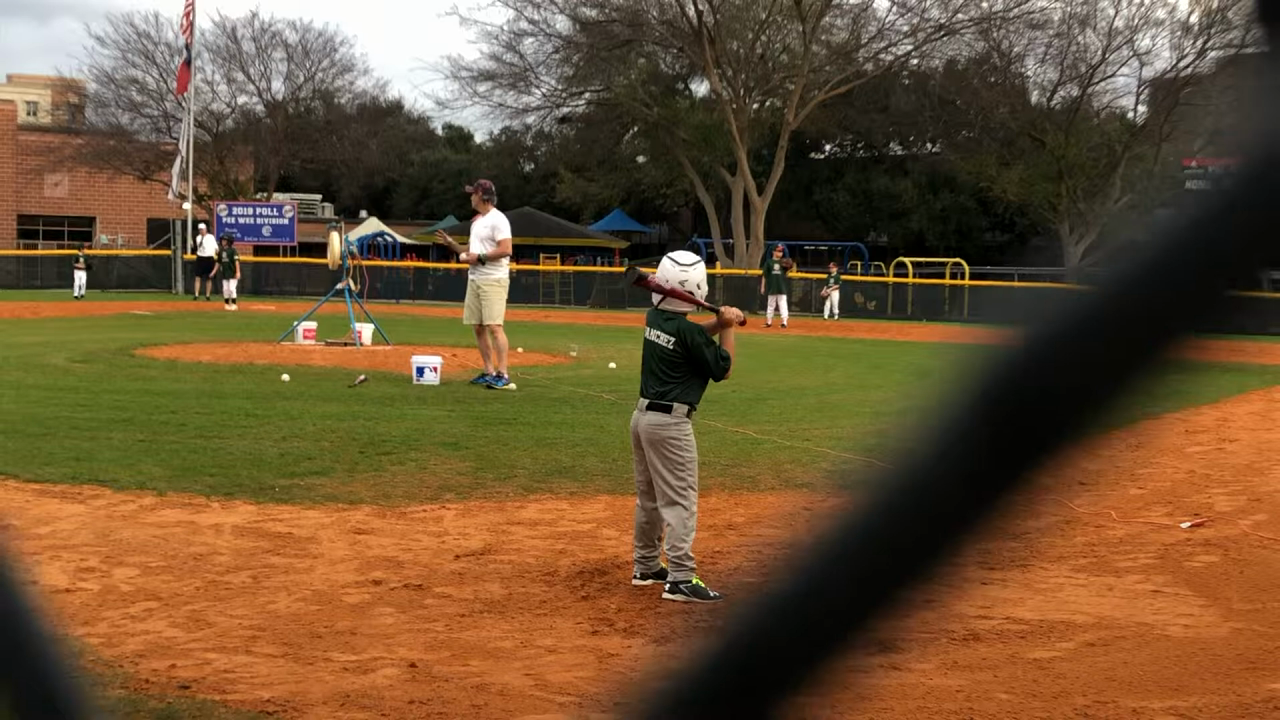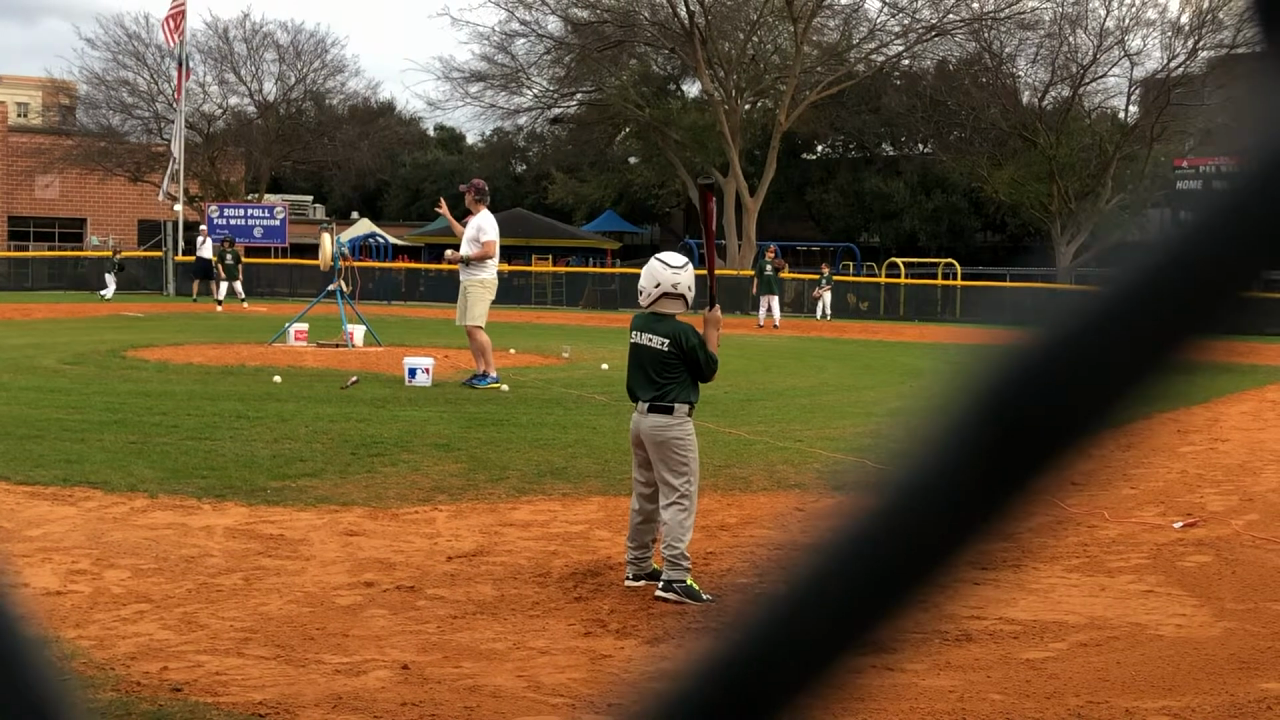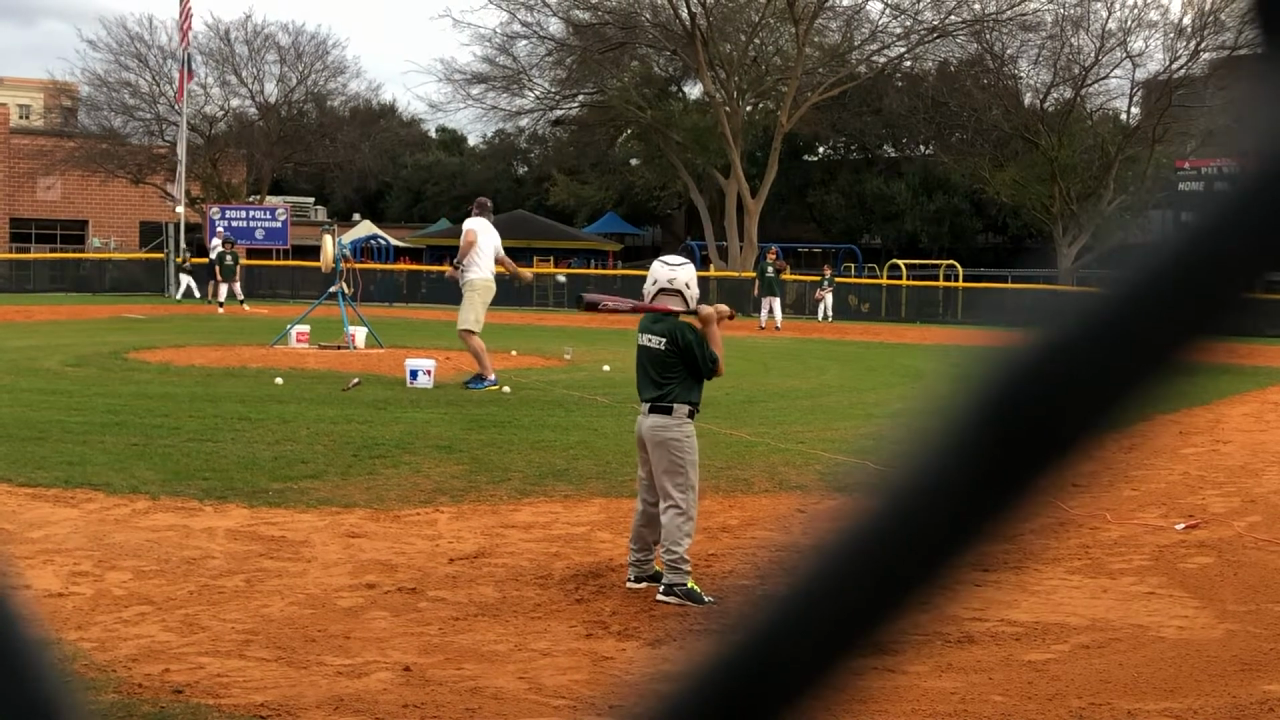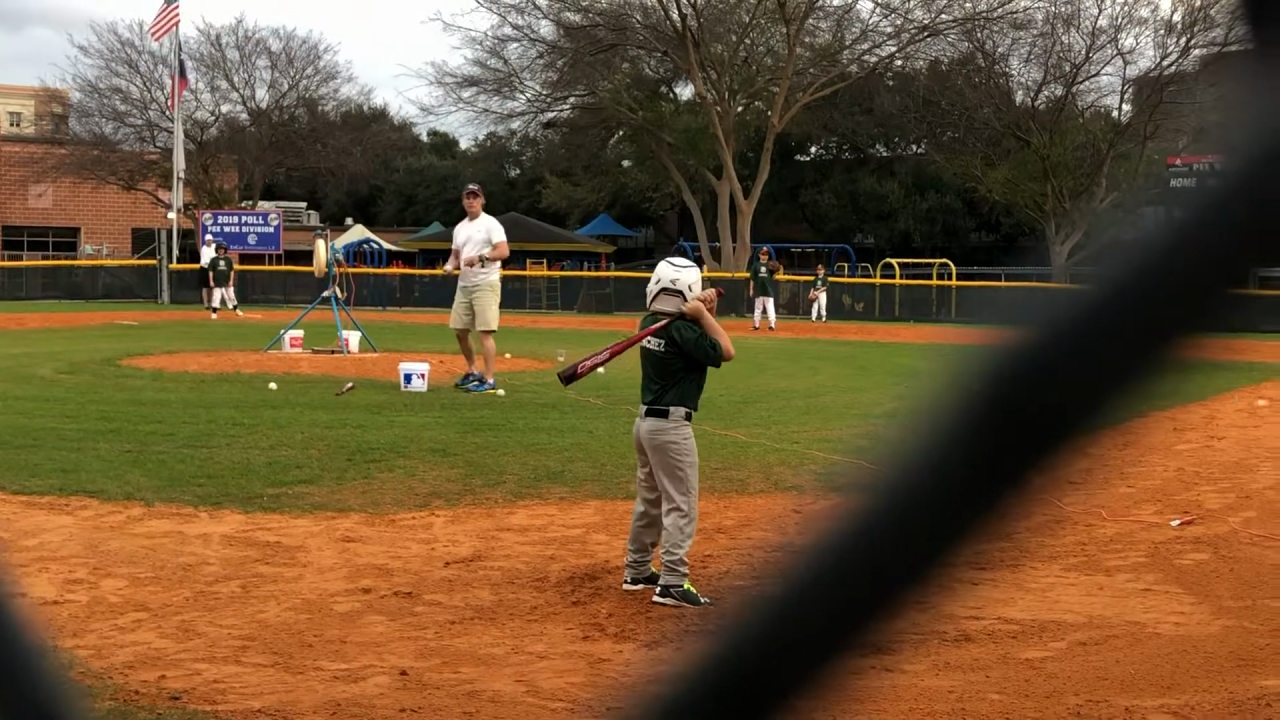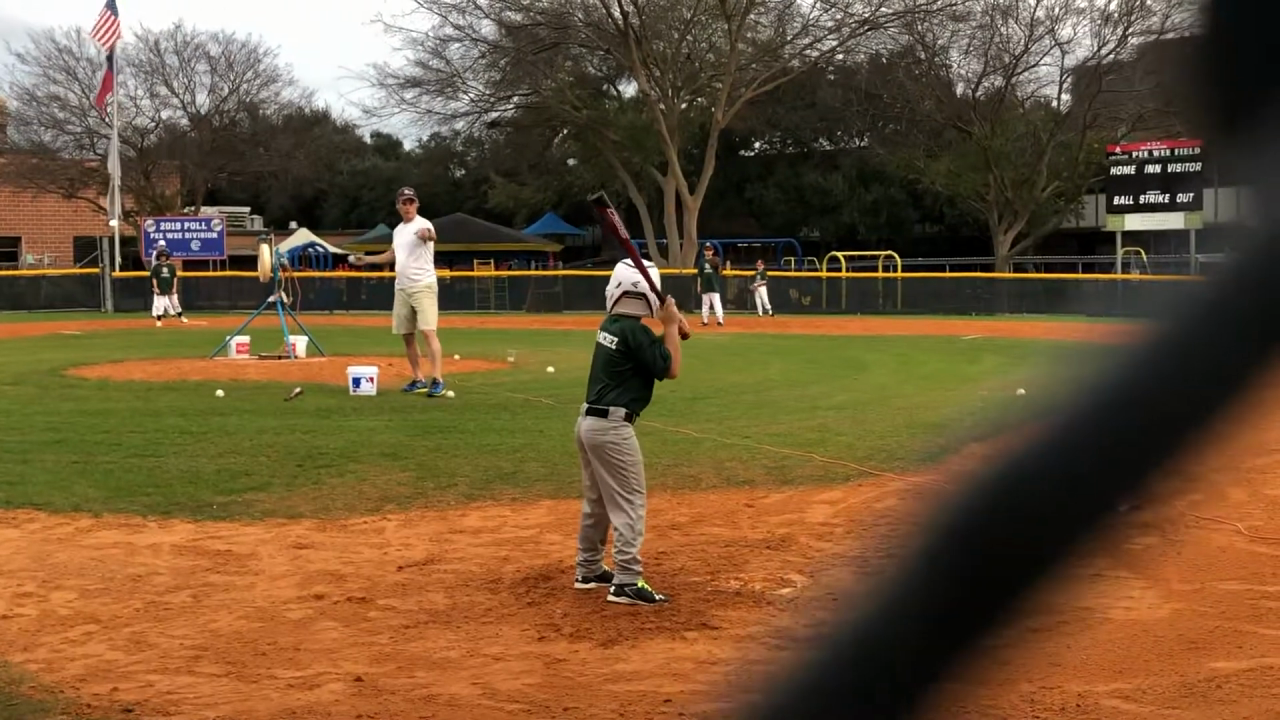
dt=1s
person 1, frame 1
left shoulder: (654, 317)
right shoulder: (688, 331)
right elbow: (723, 369)
left wrist: (718, 323)
right wrist: (727, 329)
left hip: (642, 416)
right hip: (670, 422)
left knee: (648, 497)
right knee: (680, 501)
left ankle: (646, 566)
right ankle: (680, 579)
person 1, frame 2
left shoulder: (638, 323)
right shoulder: (683, 332)
right elbow: (708, 372)
left wrist: (705, 333)
right wrist: (711, 329)
left hip: (641, 418)
right hip: (671, 423)
left knee: (644, 496)
right knee: (679, 499)
left ankle: (638, 567)
right ankle: (675, 578)
person 1, frame 3
left shoulder: (647, 323)
right shoulder: (681, 330)
right elbow: (715, 368)
left wrist: (711, 321)
right wrist: (710, 324)
left hip: (647, 419)
right hip: (673, 423)
left knee: (649, 497)
right knee: (679, 501)
left ankle: (640, 569)
right ankle: (675, 582)
person 1, frame 4
left shoulder: (650, 323)
right shoulder: (679, 330)
left elbow: (695, 337)
right elbow: (726, 352)
left wrist: (704, 312)
right wrist: (703, 314)
left hip: (647, 422)
right hip: (671, 426)
left knee: (649, 501)
right knee: (680, 504)
left ankle: (637, 571)
right ankle: (672, 584)
person 1, frame 5
left shoulder: (611, 324)
right shoulder: (634, 331)
left elbow: (648, 353)
right elbow: (670, 369)
left wrist: (672, 330)
right wrist: (670, 326)
left hip: (589, 421)
right hip: (612, 426)
left knee: (596, 500)
right knee: (629, 503)
left ankle: (589, 569)
right ankle: (626, 582)
person 2, frame 1
left shoulder: (497, 219)
right shoulder: (477, 221)
left elbow: (506, 250)
left wrist: (479, 257)
right wrist: (452, 244)
left hip: (493, 281)
right hip: (474, 280)
left knee: (494, 327)
right knee: (478, 328)
left ankle: (503, 374)
right ankle: (489, 372)
person 2, frame 2
left shoulder: (485, 220)
right shoulder: (474, 220)
left elbow: (489, 252)
left wrist: (462, 258)
right wrist: (447, 216)
left hip: (481, 281)
right hip: (467, 281)
left knee: (474, 327)
right knee: (470, 329)
left ankle: (491, 373)
right ankle: (481, 372)
person 2, frame 3
left shoulder: (471, 221)
right shoulder: (492, 231)
left elbow: (470, 240)
right elbow: (504, 260)
left wrist: (456, 265)
right wrist: (521, 273)
left hip: (477, 283)
right hip: (481, 284)
left knee: (466, 332)
right knee: (466, 332)
left ankle: (490, 378)
right ankle: (483, 372)
person 2, frame 4
left shoulder: (491, 224)
right shoulder: (460, 227)
left elbow: (504, 252)
right elbow: (455, 255)
left wrist: (481, 257)
right wrist: (450, 265)
left hip: (486, 284)
right hip: (464, 286)
left knee: (485, 332)
right knee: (460, 330)
left ankle: (489, 380)
right ankle: (472, 371)
person 2, frame 5
left shoulder: (422, 224)
right shoulder: (398, 230)
left elbow: (432, 236)
left wrist: (427, 234)
right wrist: (368, 259)
left hip: (423, 287)
right hip: (401, 289)
left knee: (427, 331)
right knee: (407, 336)
left ankle: (438, 380)
right ankle: (419, 379)
